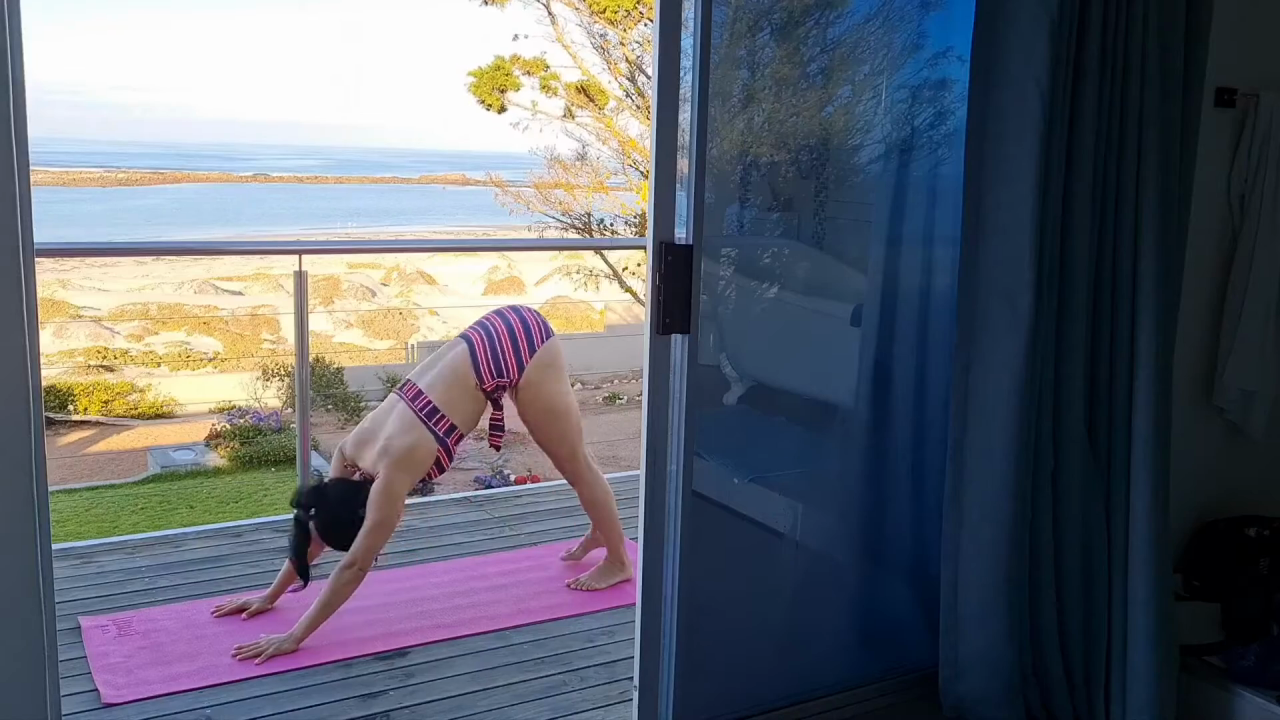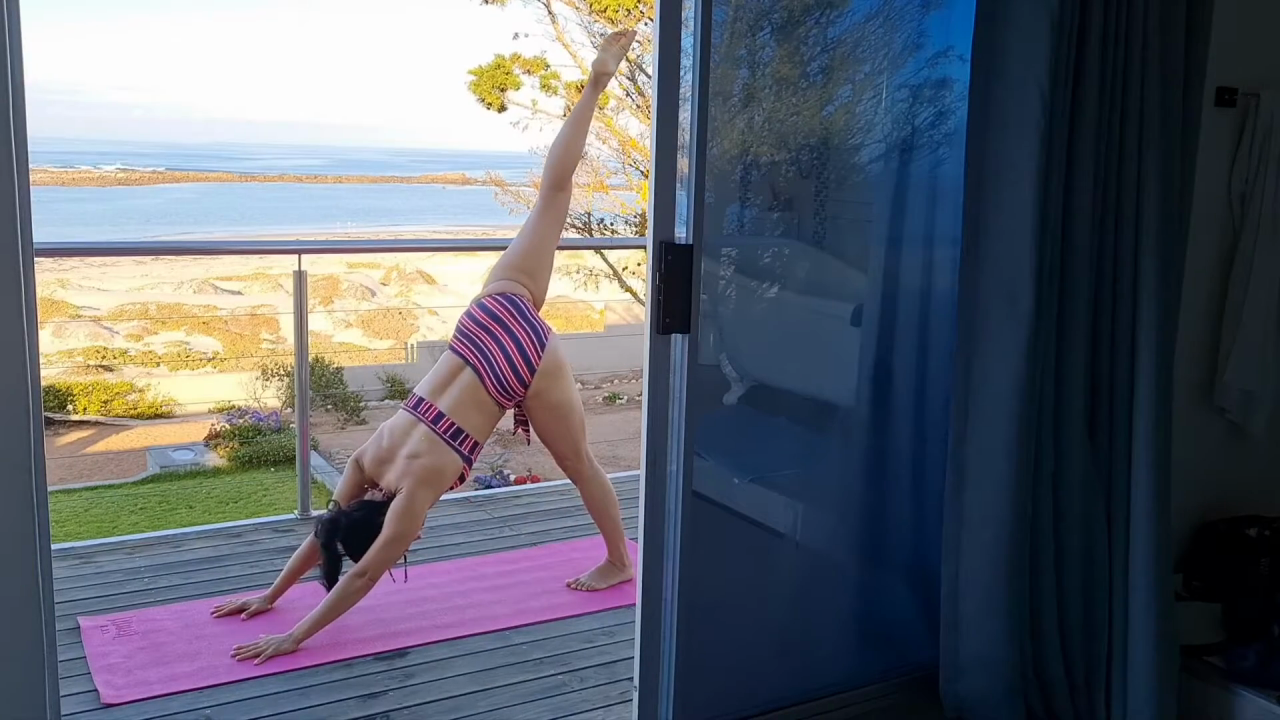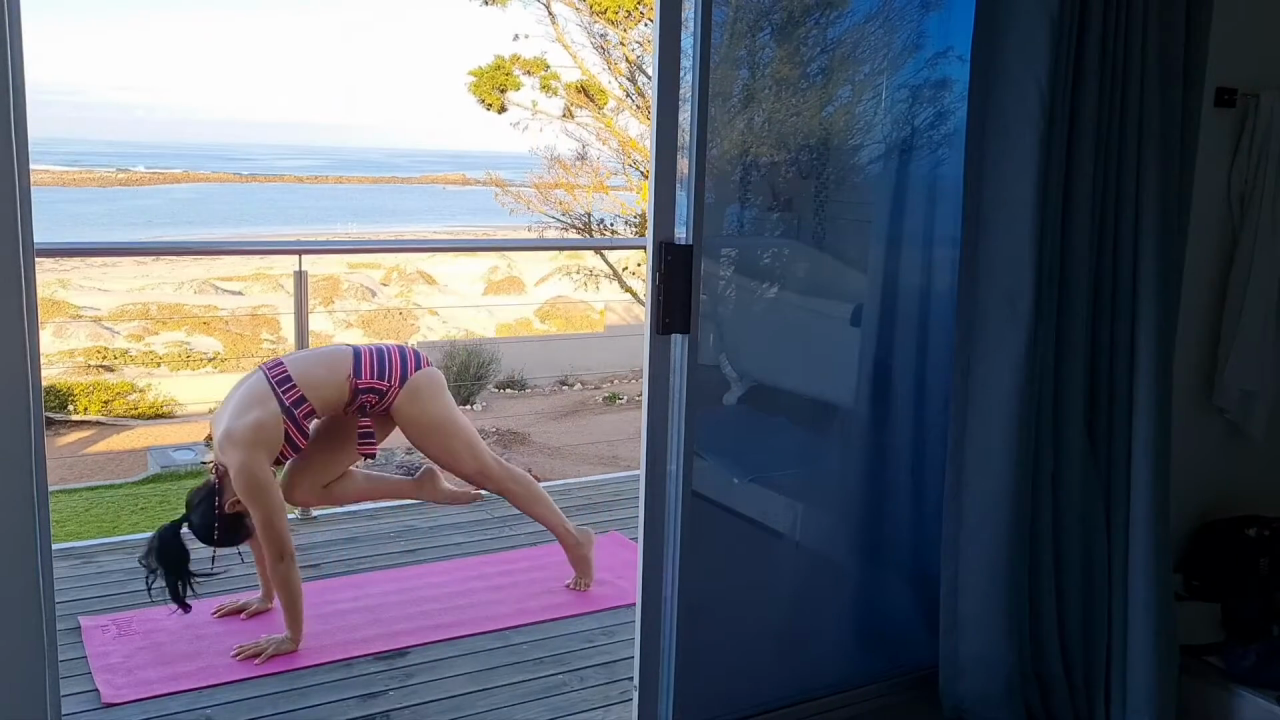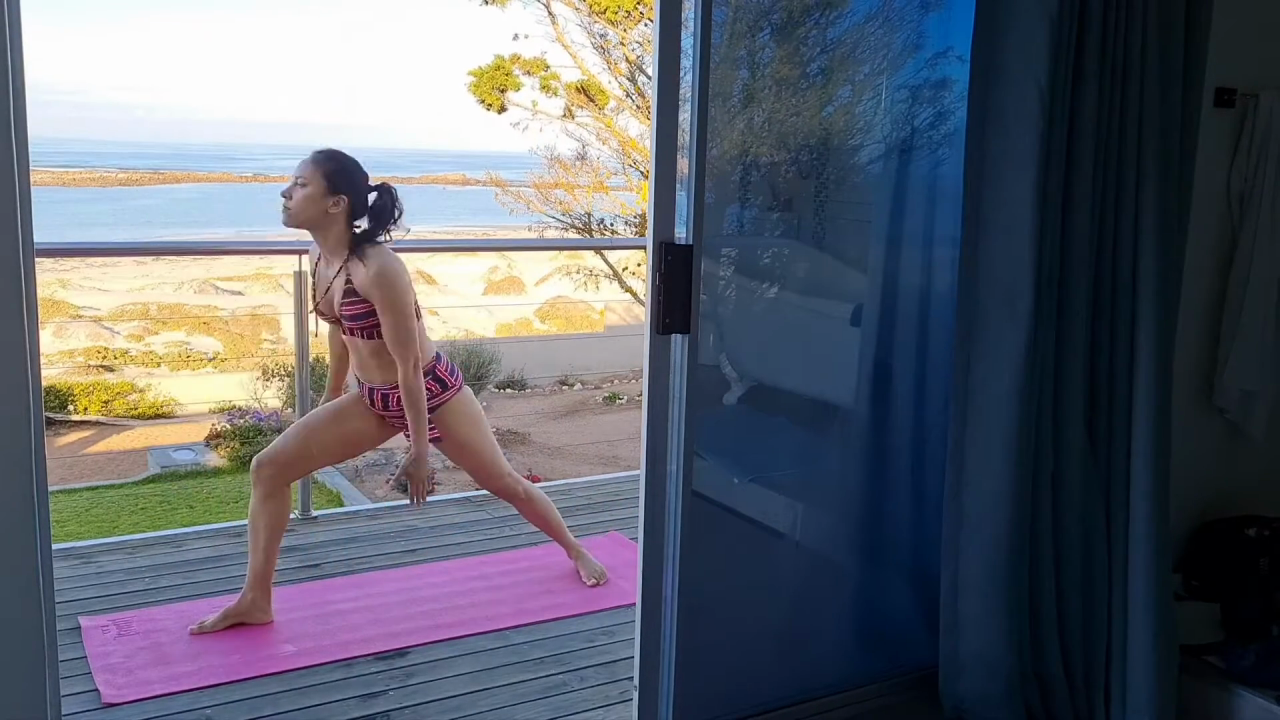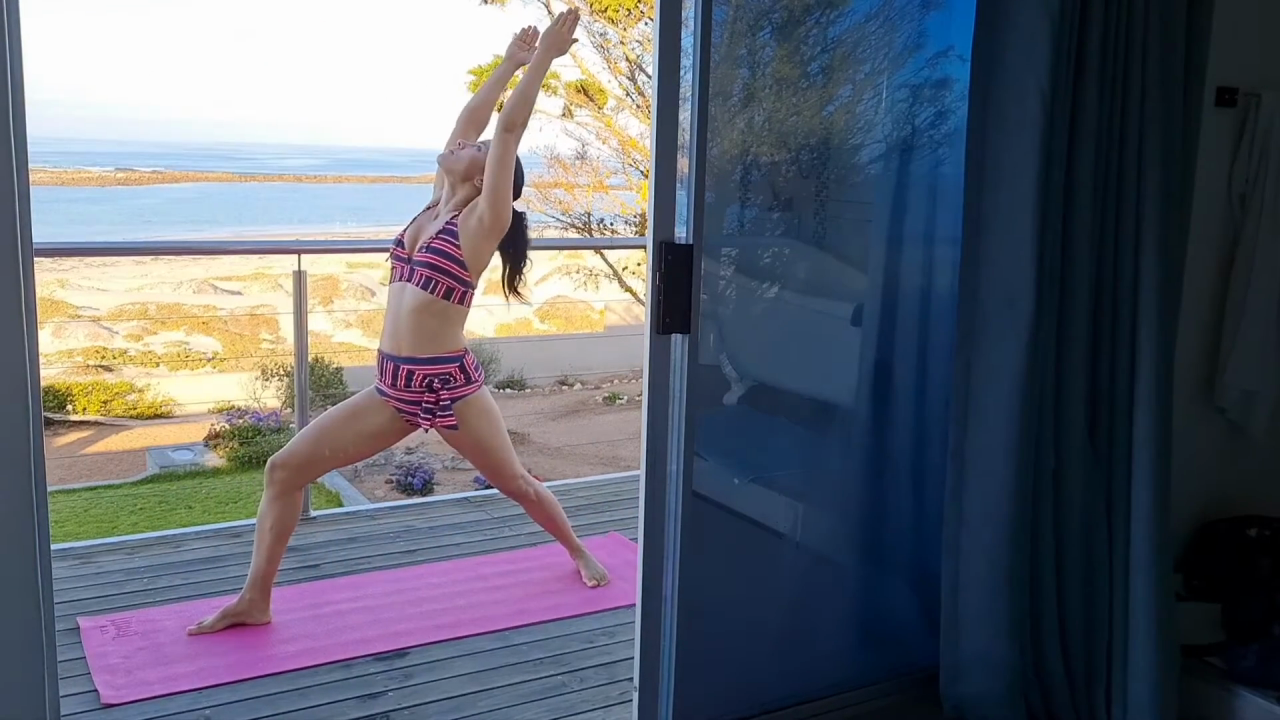
dt=1s
person 1, frame 1
left shoulder: (391, 469)
right shoulder: (353, 449)
left elbow: (354, 567)
right elbow: (316, 528)
left wrist: (294, 637)
right wrist: (269, 595)
left hip: (515, 348)
left knee: (573, 459)
right knee: (566, 456)
left ankle: (617, 561)
person 1, frame 2
left shoulder: (413, 488)
right shoulder: (373, 457)
left elbow: (361, 576)
right elbow: (325, 533)
left wrist: (292, 638)
right wrist: (268, 596)
left hip: (518, 353)
right hip: (497, 320)
left knee: (578, 464)
right knee: (552, 194)
left ankle: (620, 563)
right ankle: (594, 85)
person 1, frame 3
left shoulder: (242, 458)
right shoulder: (225, 438)
left elbow: (280, 551)
right elbow: (261, 524)
left wrist: (293, 637)
right wrist: (266, 594)
left hip: (390, 376)
right hip: (370, 383)
left knee: (485, 470)
right knee: (301, 488)
left ankle: (573, 540)
right ankle: (421, 487)
person 1, frame 4
left shoulder: (373, 263)
right shoulder: (322, 255)
left elbow: (411, 362)
left wrist: (417, 450)
right wrist: (330, 400)
left hip: (430, 390)
right hip: (371, 398)
left knee: (507, 485)
right knee: (269, 467)
left ankle: (576, 552)
right ankle: (256, 603)
person 1, frame 5
left shoulder: (482, 223)
right shoulder: (433, 205)
left elbow: (505, 134)
right elbow: (469, 121)
left wrist: (543, 60)
right wrist: (507, 62)
left hip: (451, 386)
right hip: (391, 389)
left knee: (518, 485)
right knee: (284, 468)
left ankle: (579, 552)
right ankle: (254, 600)
